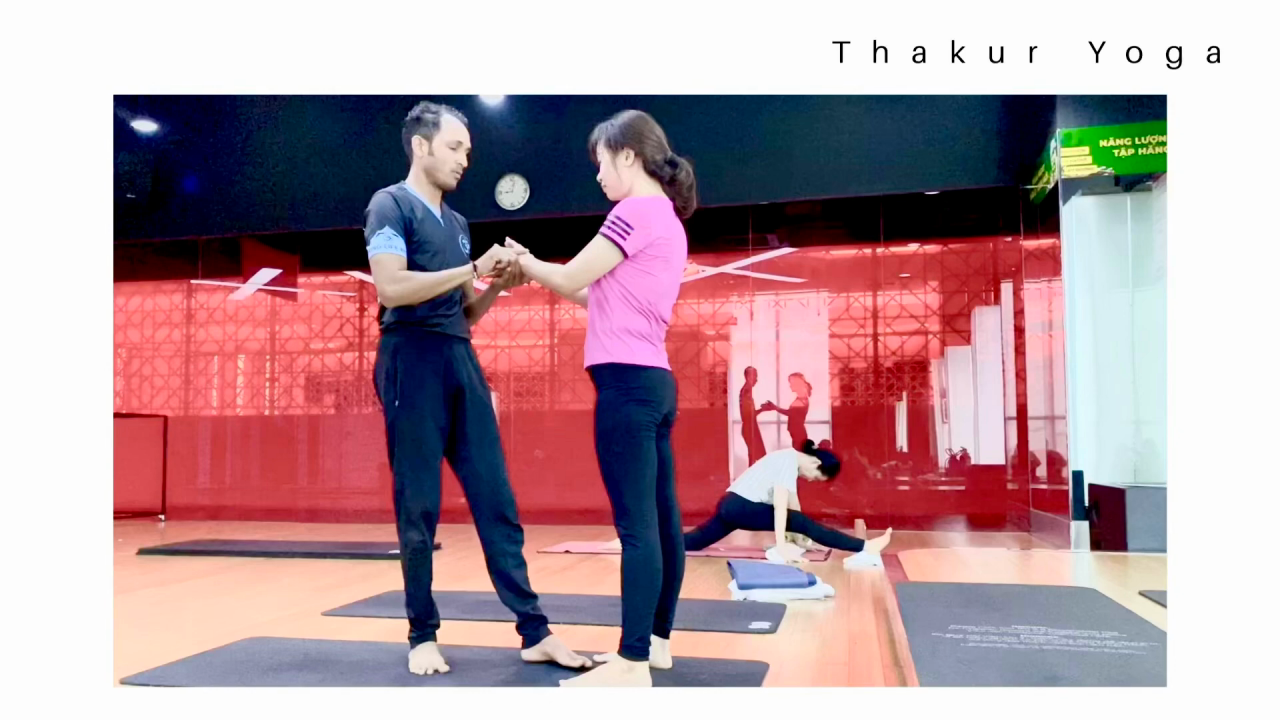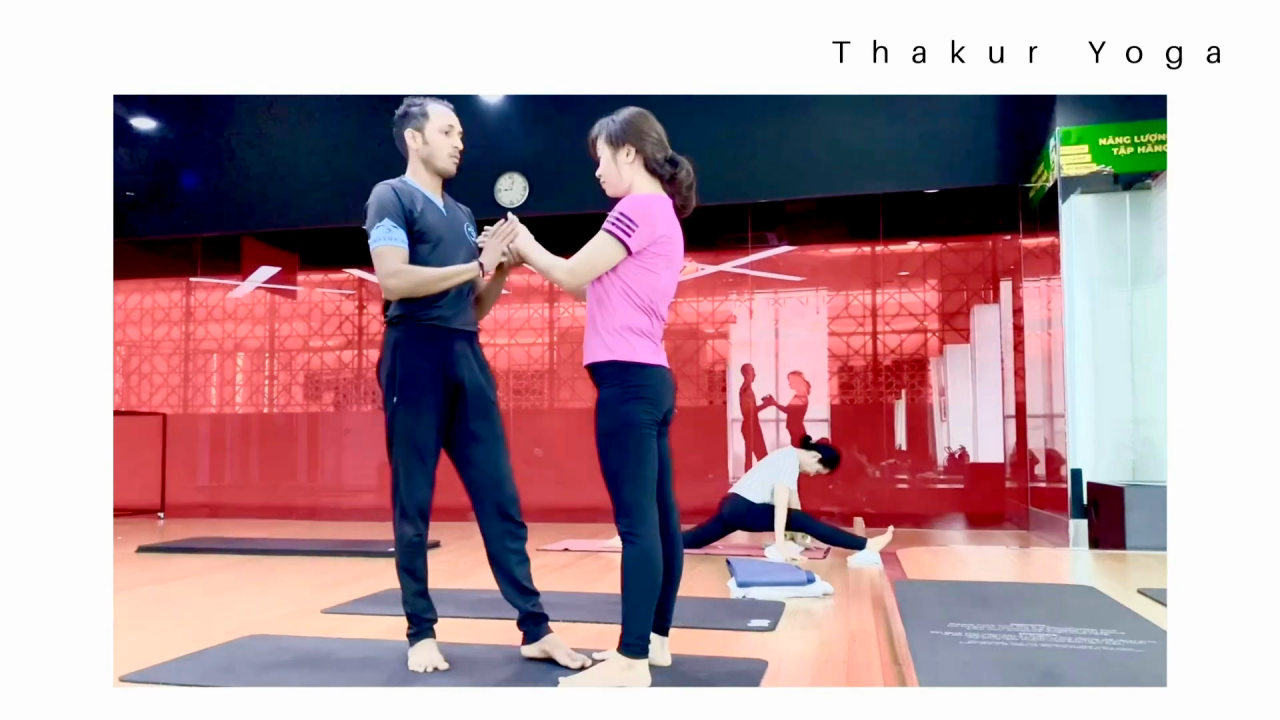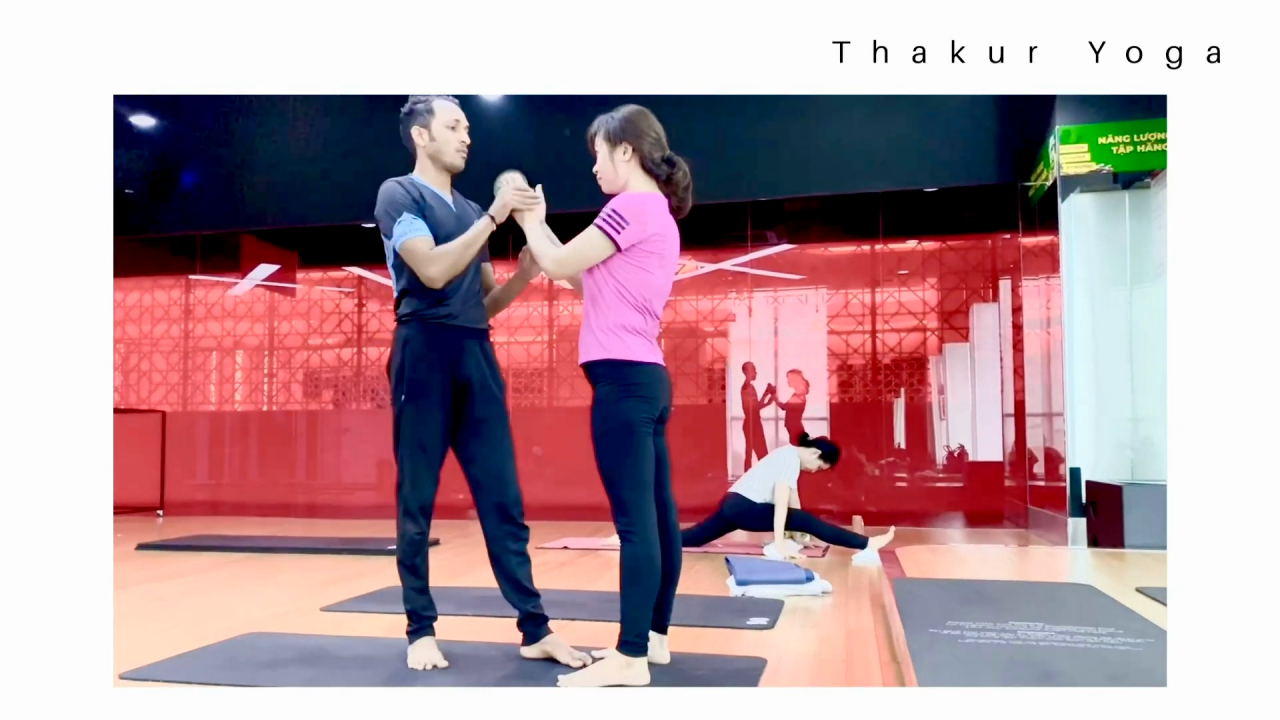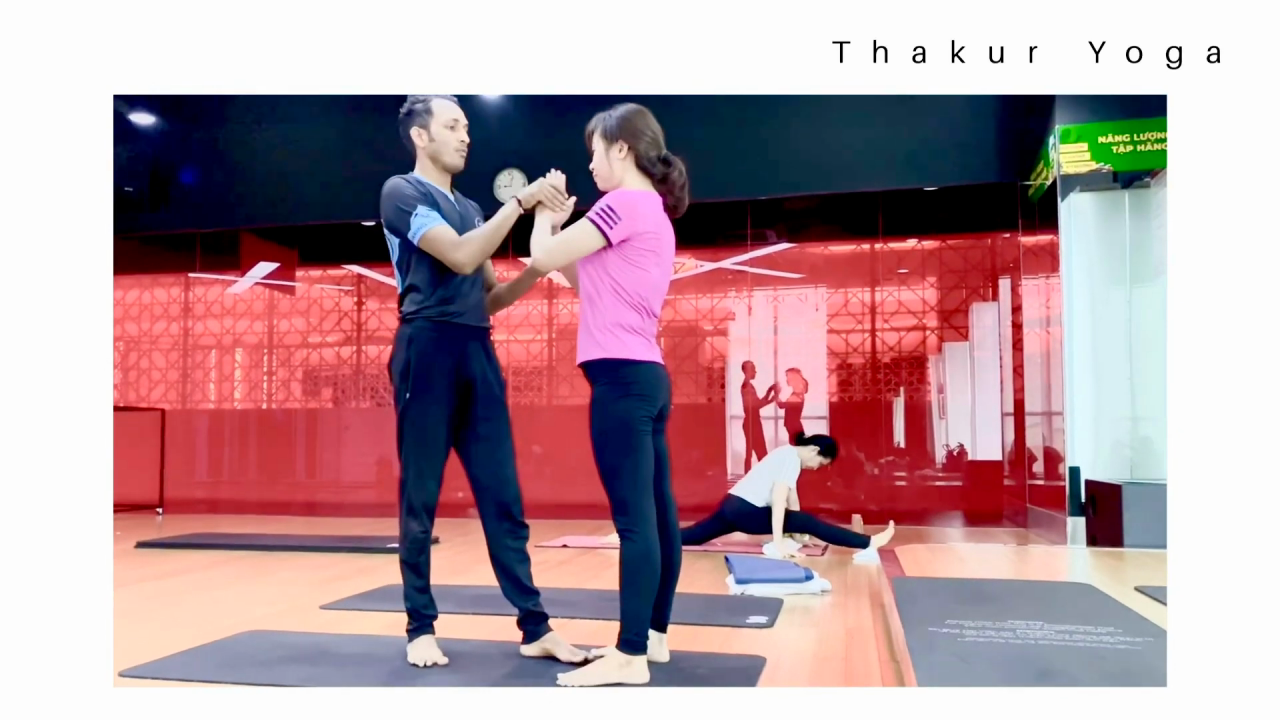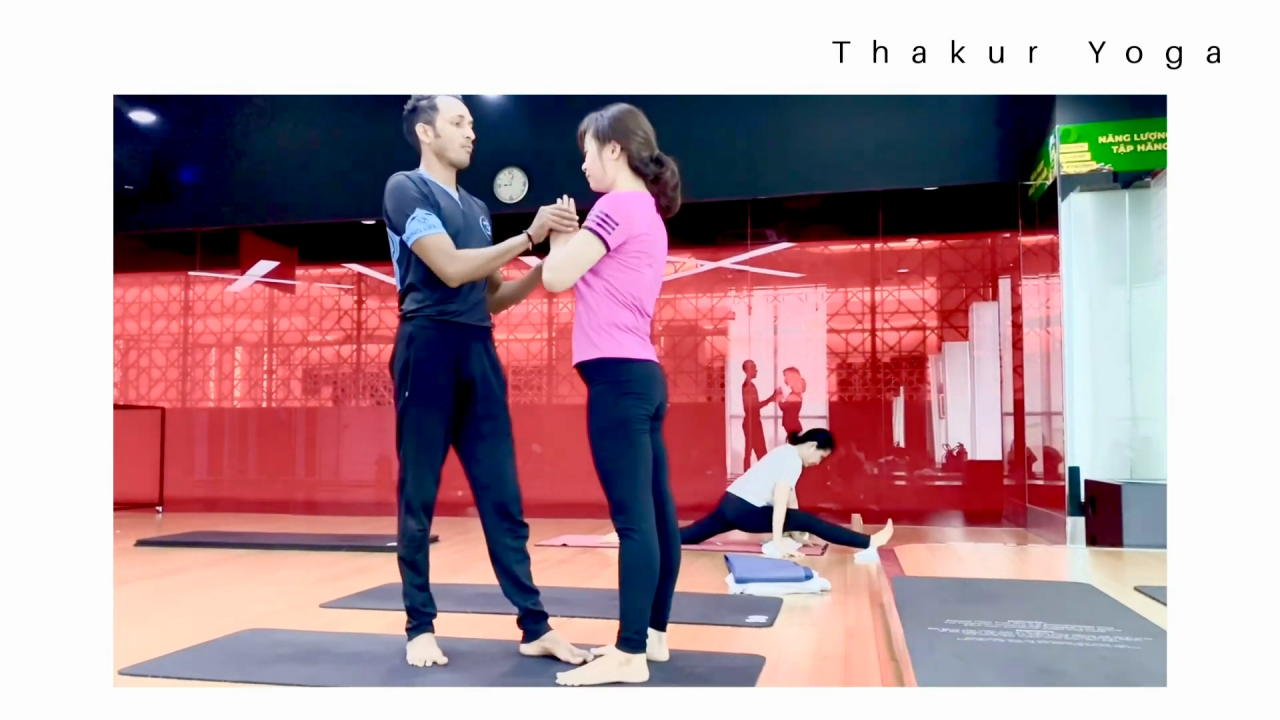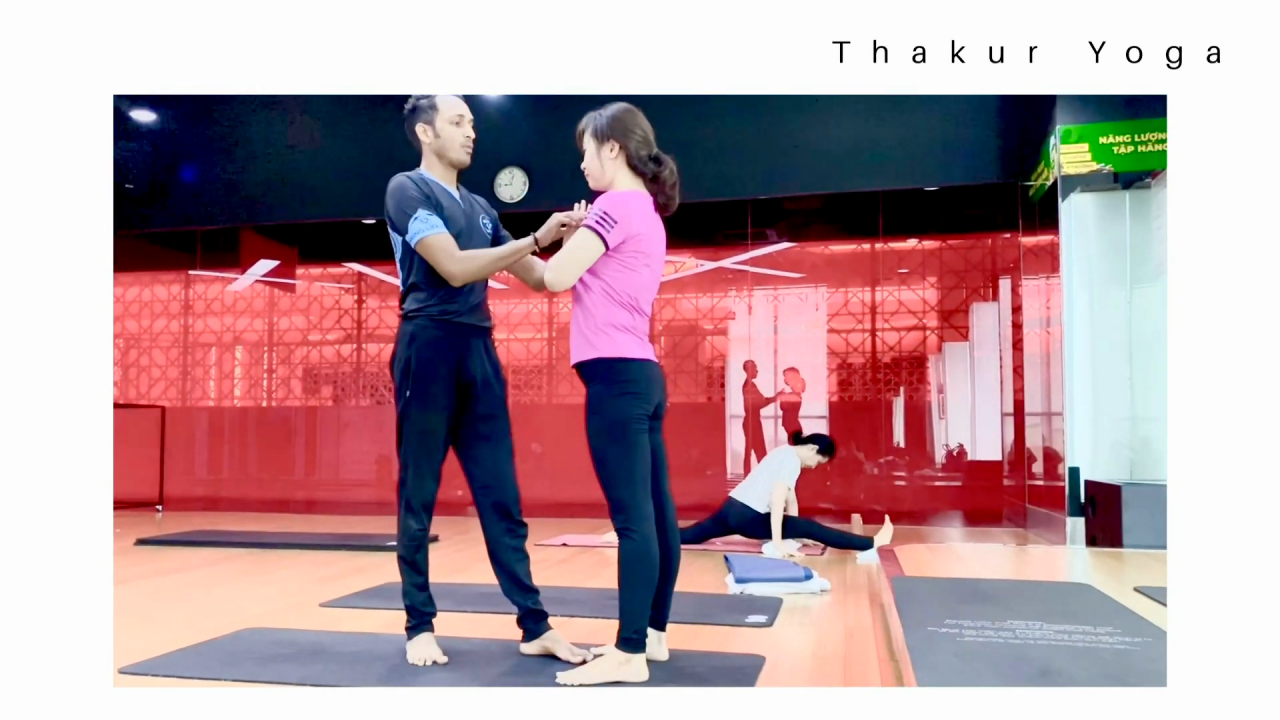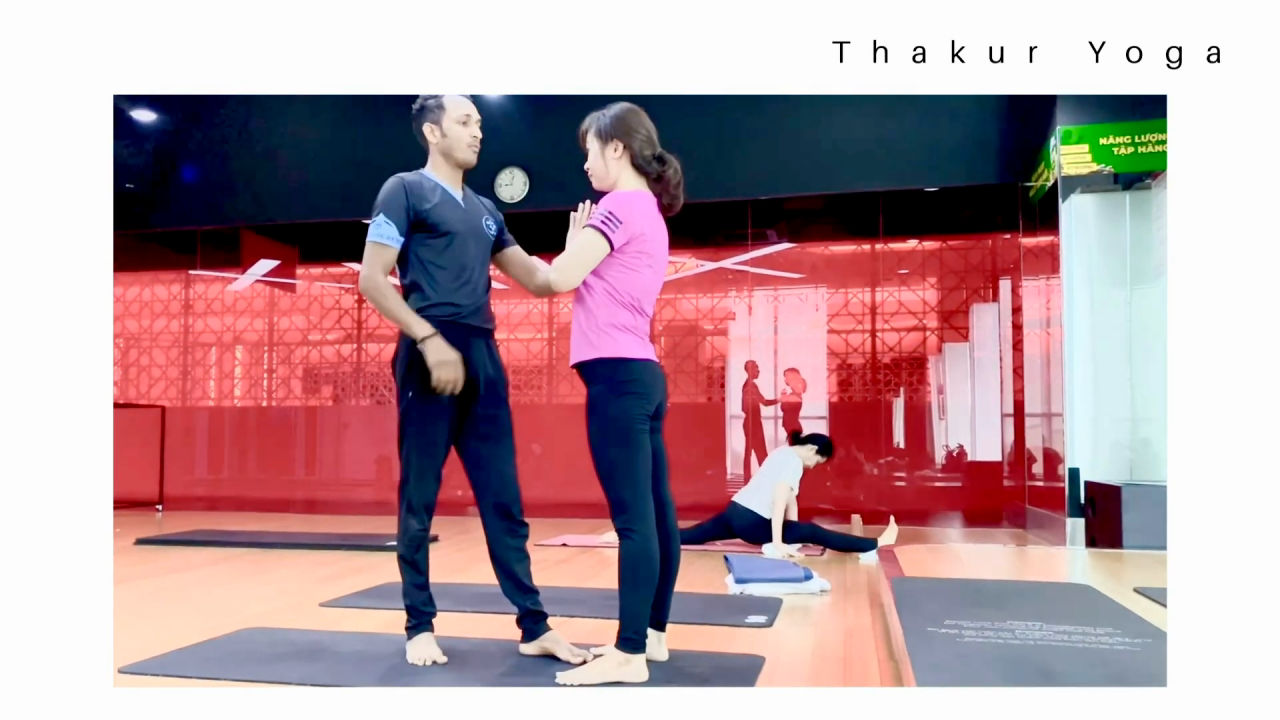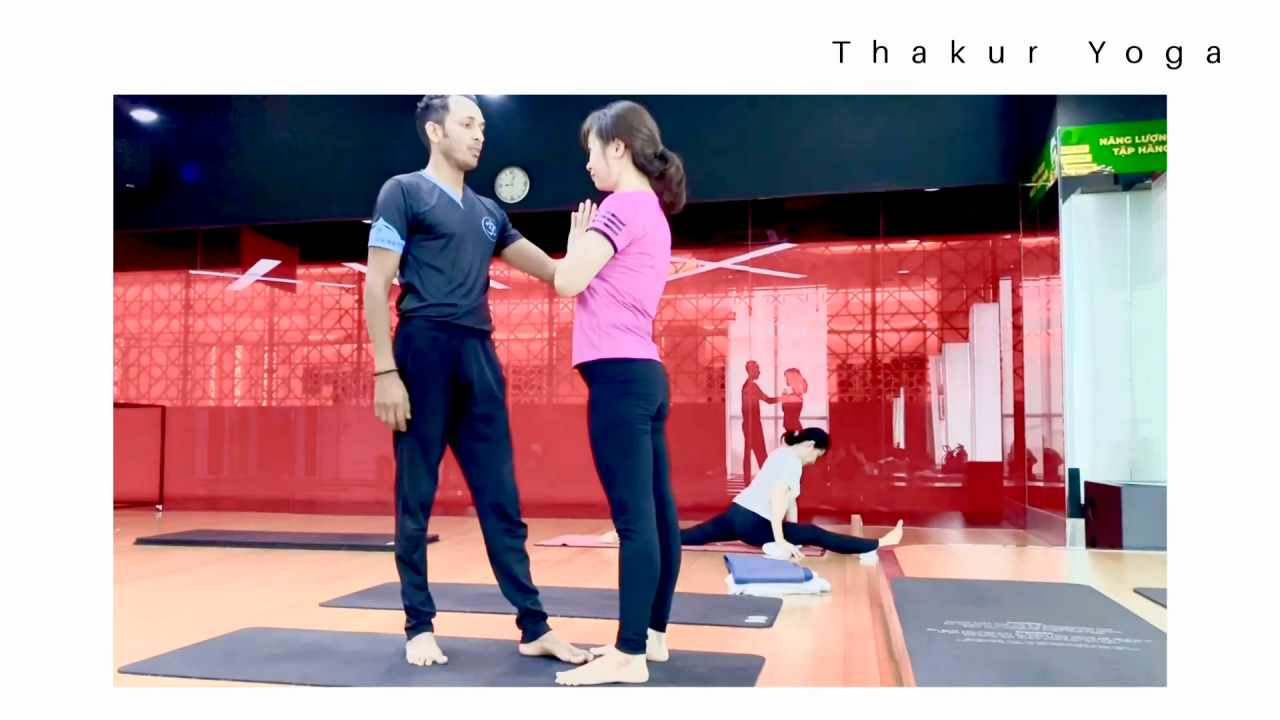
dt=0.4s
person 1, frame 1
left shoulder: (636, 211)
right shoulder: (666, 220)
left elbow: (570, 279)
right elbow: (599, 295)
left wrist: (524, 262)
right wrist: (533, 269)
left hip: (627, 382)
right hip: (652, 382)
left knee: (636, 525)
right knee: (659, 519)
left ankle: (632, 662)
right ankle: (655, 641)
person 1, frame 2
left shoulder: (639, 209)
right shoulder: (661, 215)
left elbow: (574, 275)
right elbow: (593, 288)
left wrist: (525, 247)
right wrist: (532, 254)
left hip: (627, 380)
right hip: (650, 380)
left knee: (636, 522)
right knee: (658, 516)
left ankle: (632, 659)
right ankle: (653, 639)
person 1, frame 3
left shoulder: (633, 206)
right shoulder: (658, 215)
left elbow: (556, 266)
right elbow: (587, 278)
left wrist: (529, 222)
right wrist: (541, 229)
left hip: (623, 378)
right hip: (647, 378)
left knee: (635, 521)
right knee: (656, 515)
left ankle: (630, 657)
right ankle: (652, 636)
person 1, frame 4
left shoulder: (625, 204)
right shoulder: (653, 214)
left elbow: (543, 258)
right elbow: (587, 277)
left wrist: (546, 219)
right wrist: (561, 222)
left hip: (622, 377)
right hip: (646, 376)
left knee: (634, 518)
right knee: (656, 513)
left ankle: (630, 655)
right ankle: (652, 635)
person 1, frame 5
left shoulder: (618, 206)
right shoulder: (646, 213)
left elbow: (556, 278)
right elbow: (590, 279)
left wrist: (561, 238)
right wrist: (568, 238)
left hip: (617, 376)
right hip: (642, 375)
left knee: (632, 516)
right knee: (655, 511)
left ankle: (629, 653)
right ankle: (651, 633)
person 1, frame 6
left shoulder: (618, 204)
right shoulder: (645, 211)
left elbow: (557, 277)
left wrist: (569, 239)
right wrist: (577, 242)
left hip: (617, 376)
right hip: (641, 374)
left knee: (632, 516)
right knee: (654, 511)
left ankle: (630, 653)
right ankle: (650, 633)
person 1, frame 7
left shoulder: (621, 205)
right shoulder: (649, 212)
left elbow: (562, 278)
left wrist: (575, 239)
right wrist: (581, 244)
left hip: (617, 375)
right hip: (642, 374)
left knee: (633, 517)
right knee: (655, 512)
left ankle: (629, 653)
right ankle: (651, 634)
person 1, frame 8
left shoulder: (623, 206)
right shoulder: (652, 212)
left elbow: (568, 282)
left wrist: (577, 239)
right wrist: (583, 243)
left hip: (618, 375)
right hip: (643, 374)
left knee: (634, 518)
right knee: (656, 512)
left ankle: (629, 654)
right ankle: (651, 634)
person 2, frame 1
left shoulder: (456, 223)
right shoulder: (390, 204)
right elbow: (390, 288)
left wrist: (497, 285)
right wrist: (473, 267)
left hip: (461, 362)
right hip: (412, 359)
left knee: (496, 501)
right knee: (419, 507)
left ankle: (534, 630)
right ankle: (422, 634)
person 2, frame 2
left shoulder: (462, 214)
right shoulder: (391, 197)
right elbow: (393, 281)
left wrist: (501, 268)
right wrist: (480, 264)
left hip: (466, 356)
right hip: (415, 353)
left knee: (499, 496)
right knee: (413, 503)
left ankle: (535, 629)
right ankle: (420, 632)
person 2, frame 3
left shoulder: (470, 210)
right shoulder: (398, 194)
right elbow: (434, 272)
left wrist: (533, 262)
right wrist: (496, 215)
left hip: (477, 354)
right hip: (425, 350)
left knee: (502, 497)
right knee: (417, 500)
left ankle: (535, 628)
right ankle: (421, 629)
person 2, frame 4
left shoulder: (469, 209)
right shoulder: (402, 191)
right elbow: (461, 257)
left wrist: (541, 262)
right wrist: (522, 202)
left hip: (478, 353)
right hip: (427, 348)
left knee: (502, 496)
right knee: (420, 499)
left ankle: (534, 627)
right ankle: (421, 628)
person 2, frame 5
left shoulder: (476, 208)
right shoulder: (405, 188)
left elbow: (495, 296)
right elbow: (451, 269)
right wrist: (529, 236)
left hip: (479, 352)
right hip: (428, 347)
left knee: (502, 496)
right knee: (419, 496)
left ankle: (535, 625)
right ankle: (420, 626)
person 2, frame 6
left shoulder: (479, 207)
right shoulder: (408, 189)
left elbow: (538, 277)
right elbow: (453, 268)
right wrist: (534, 237)
left hip: (480, 352)
right hip: (429, 346)
left knee: (501, 496)
right knee: (418, 496)
left ankle: (534, 625)
right ankle: (419, 626)
person 2, frame 7
left shoulder: (485, 209)
right shoulder: (405, 190)
left elbow: (538, 281)
right elbow: (372, 278)
right wrist: (428, 338)
left hip: (482, 354)
right hip: (428, 354)
left knee: (503, 496)
right knee: (419, 497)
left ankle: (534, 626)
right ankle: (419, 626)
person 2, frame 8
left shoulder: (487, 211)
right shoulder: (404, 192)
left elbow: (554, 271)
right elbow: (377, 286)
right wrist: (387, 371)
left hip: (480, 356)
right hip: (423, 350)
left knee: (500, 498)
right knee: (415, 498)
left ankle: (533, 627)
right ankle: (419, 626)
person 3, frame 1
left shoulder: (791, 461)
right shoulder: (788, 461)
left elbow: (792, 503)
right elbow: (780, 506)
left wrist: (797, 538)
right wrist: (782, 545)
left hip: (731, 505)
right hip: (740, 506)
left knee: (696, 542)
right knee: (804, 522)
right ankle: (864, 546)
person 3, frame 2
left shoulder: (791, 458)
right shoulder: (789, 460)
left elbow: (793, 501)
right elbow: (781, 504)
left wrist: (797, 536)
right wrist: (780, 544)
left hip: (732, 506)
right hip: (743, 508)
left knee: (695, 540)
right knee: (806, 522)
right ankle: (866, 545)
person 3, frame 3
left shoulder: (790, 455)
right shoulder: (791, 458)
left elbow: (792, 500)
right elbow: (781, 502)
left wrist: (796, 534)
right wrist: (779, 542)
left hip: (733, 505)
right hip: (744, 508)
left knee: (696, 538)
right knee: (808, 521)
right ankle: (867, 544)
person 3, frame 4
left shoulder: (788, 454)
right shoulder: (791, 458)
left elbow: (791, 499)
right elbow: (779, 501)
left wrist: (795, 533)
right wrist: (778, 542)
left hip: (732, 506)
right hip: (746, 511)
left knee: (695, 536)
right knee: (809, 523)
right ankle: (869, 542)
person 3, frame 5
left shoulder: (787, 453)
right shoulder: (793, 460)
left elbow: (790, 498)
right elbow: (781, 500)
left wrist: (795, 532)
right wrist: (778, 541)
left hip: (731, 504)
right hip: (744, 510)
left knee: (694, 535)
right knee: (809, 521)
right ankle: (868, 542)
person 3, frame 6
left shoulder: (786, 452)
right shoulder: (791, 460)
left elbow: (790, 499)
right elbow: (777, 500)
left wrist: (794, 534)
right wrist: (778, 542)
left hip: (732, 508)
right hip: (747, 516)
left knee: (695, 535)
right knee: (810, 528)
right ankle: (872, 543)
person 3, frame 7
left shoulder: (783, 453)
right shoulder: (794, 462)
left elbow: (789, 498)
right elbow: (779, 500)
left wrist: (794, 533)
right wrist: (778, 542)
left hip: (735, 512)
right hip: (751, 522)
left knee: (695, 536)
right knee: (814, 533)
person 3, frame 8
left shoulder: (782, 453)
right shoulder: (792, 462)
left elbow: (789, 498)
right elbow: (779, 497)
left wrist: (790, 533)
right wrist: (780, 540)
left hip: (735, 513)
right hip: (751, 521)
left knee: (694, 536)
right knee: (810, 535)
right ankle: (877, 545)
